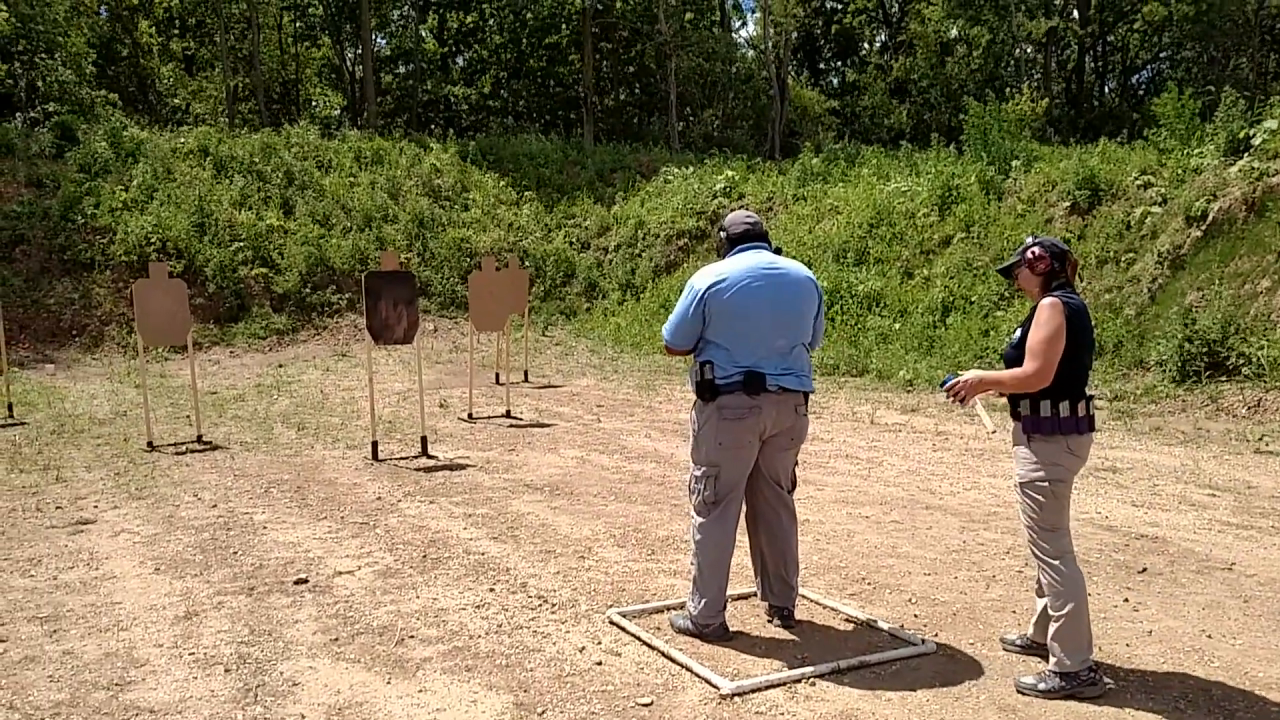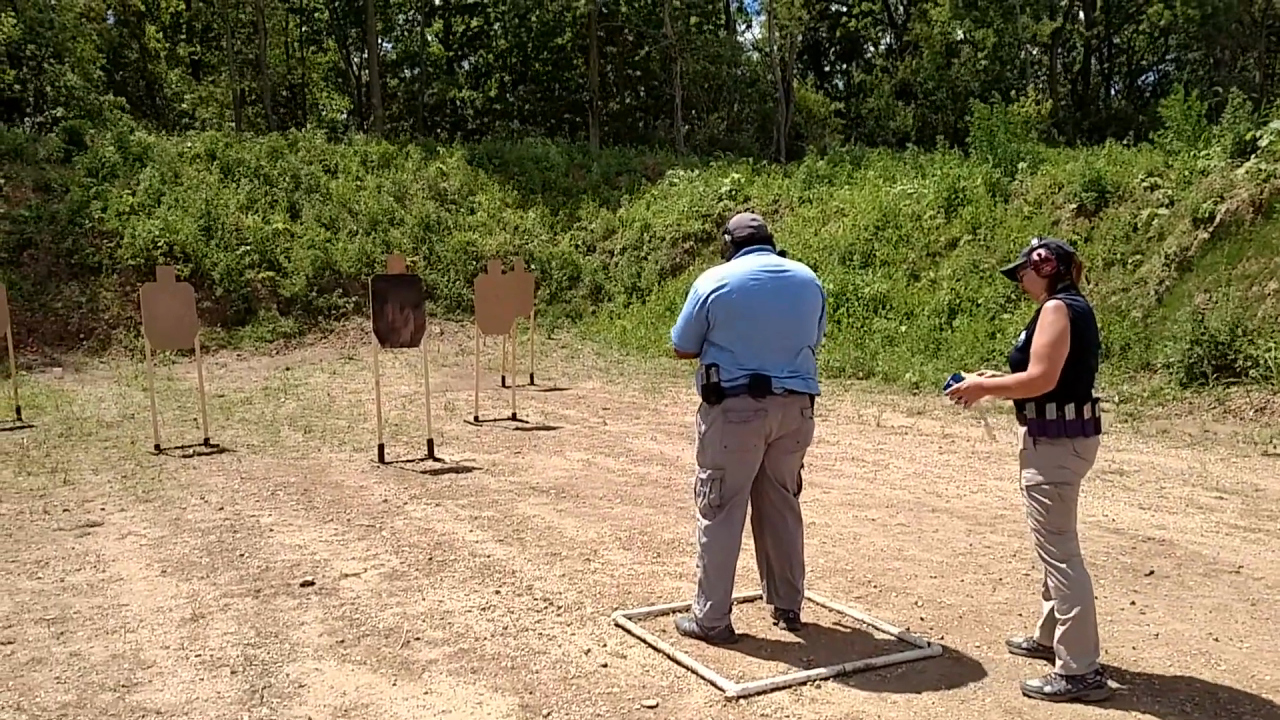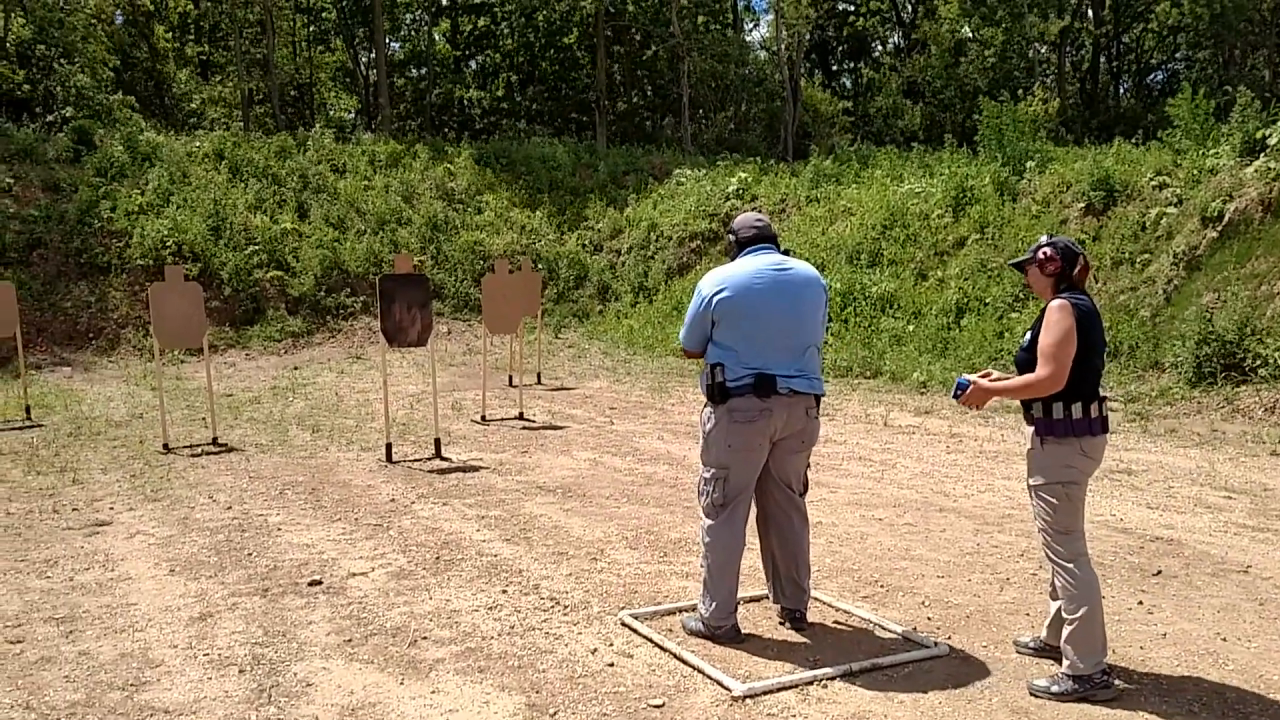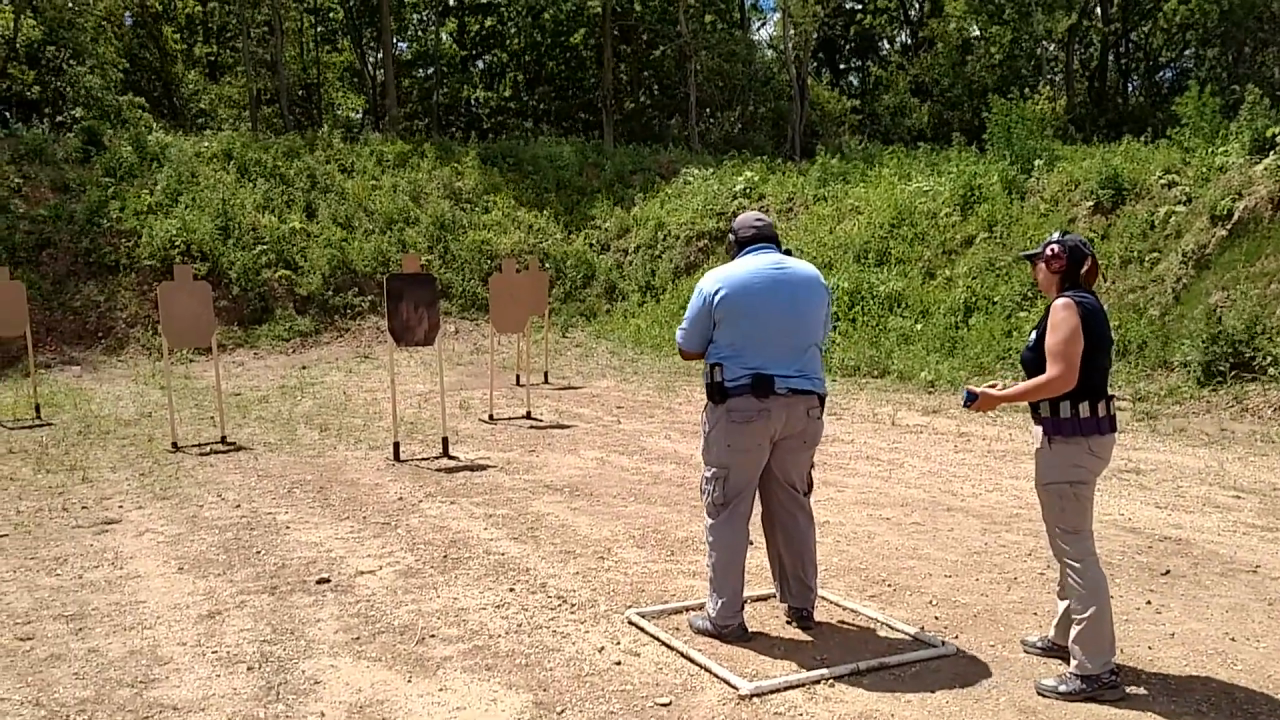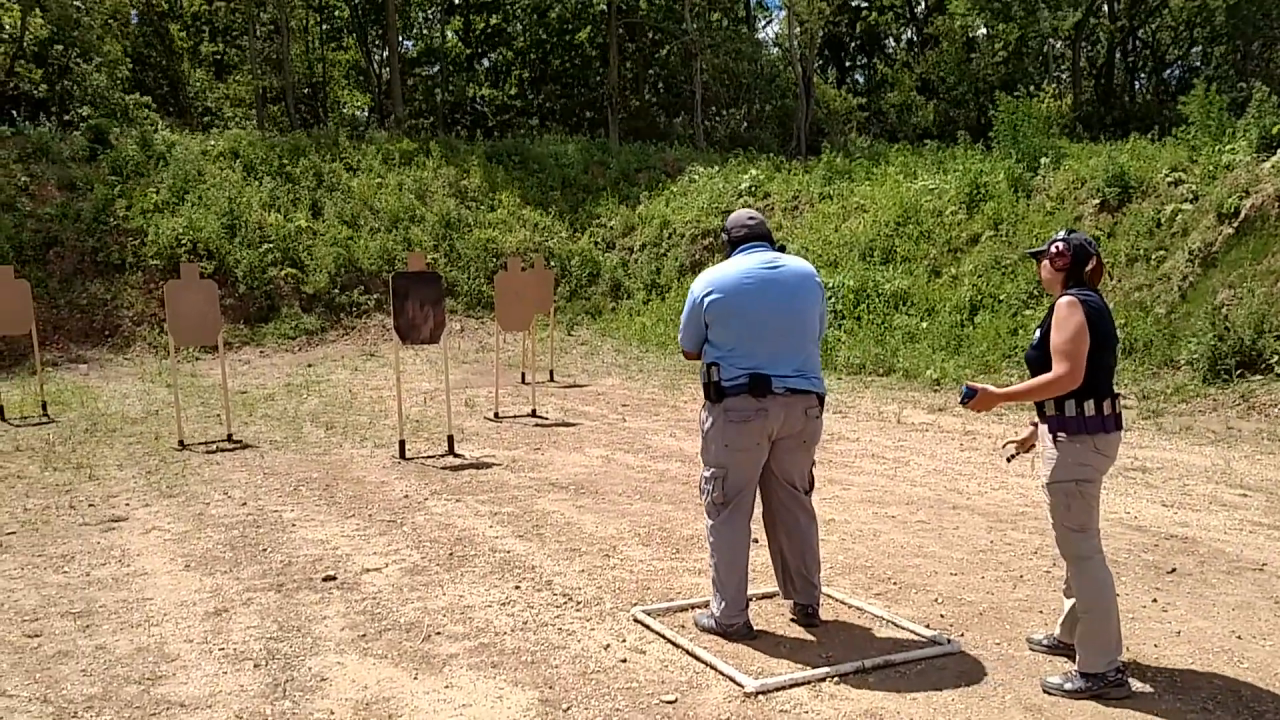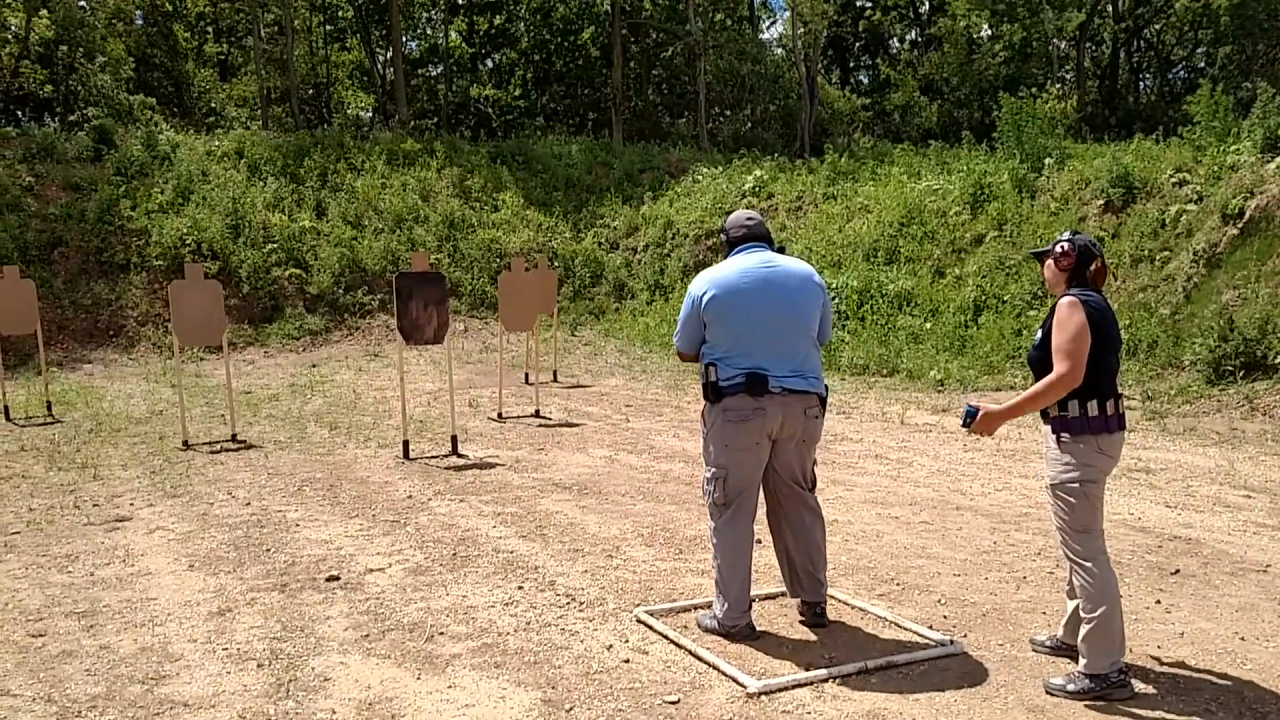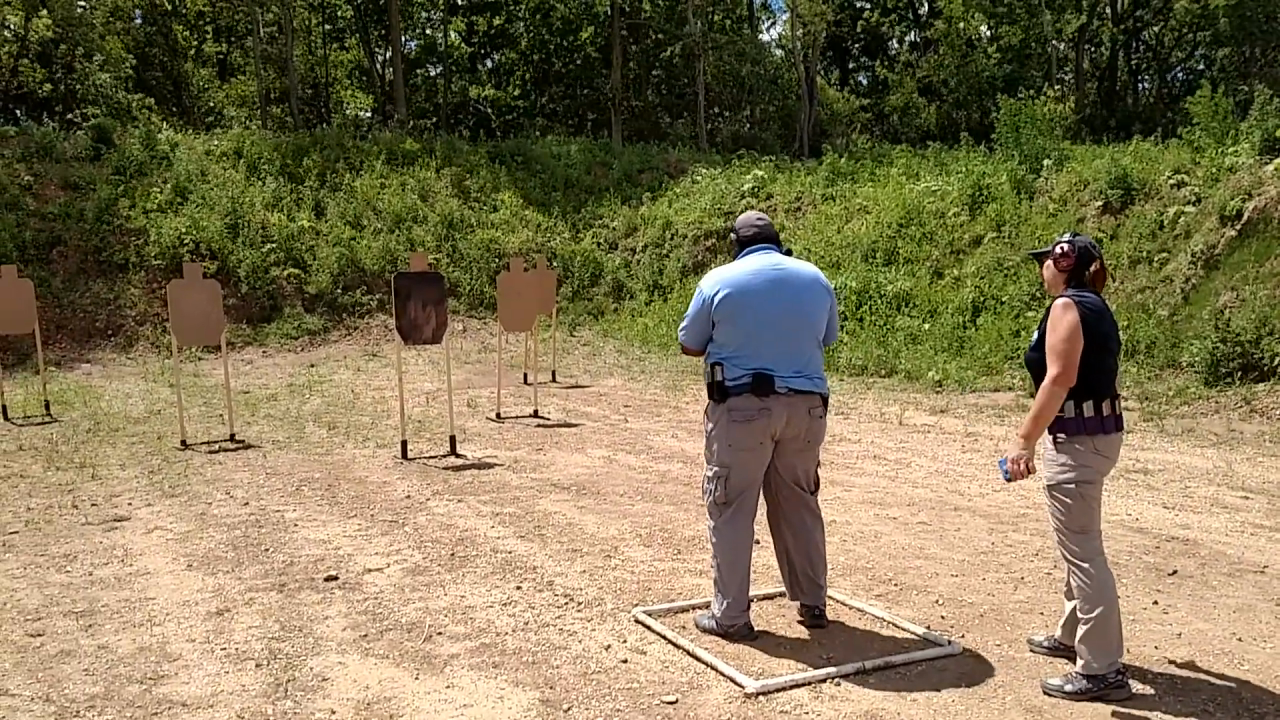
dt=0.2s
person 1, frame 1
left shoulder: (1052, 305)
right shoulder: (1065, 305)
left elbow: (1036, 375)
left wrist: (983, 378)
right wrist: (990, 381)
left hip: (1049, 438)
right hip: (1056, 434)
left knee: (1051, 547)
right knee: (1048, 541)
left ankle: (1074, 667)
right ankle: (1044, 633)
person 1, frame 2
left shoulder: (1057, 309)
right shoulder: (1072, 308)
left elbow: (1040, 379)
left wrist: (984, 386)
right wrist: (994, 381)
left hip: (1055, 440)
right hip: (1063, 436)
left knee: (1059, 550)
right knee: (1054, 544)
left ankle: (1080, 670)
right ankle: (1050, 636)
person 1, frame 3
left shoulder: (1062, 307)
right shoulder: (1076, 306)
left elbow: (1050, 380)
left wrist: (990, 390)
right wrist: (1003, 380)
left hip: (1062, 439)
right hip: (1072, 435)
left knee: (1066, 550)
right knee: (1061, 545)
left ankle: (1087, 670)
right ankle: (1058, 636)
person 1, frame 4
left shoulder: (1066, 306)
right shoulder: (1083, 304)
left elbow: (1061, 379)
left wrist: (999, 398)
right wrist: (1010, 390)
left hip: (1071, 439)
right hip: (1081, 433)
left knee: (1075, 550)
right knee: (1068, 545)
left ankle: (1096, 670)
right ankle: (1066, 636)
person 1, frame 5
left shoulder: (1070, 304)
right shoulder: (1089, 303)
left elbow: (1066, 377)
left wrist: (999, 396)
right wrist: (1038, 429)
left hip: (1077, 438)
right hip: (1089, 431)
left knee: (1081, 548)
right knee: (1076, 543)
left ankle: (1101, 668)
right ankle: (1073, 633)
person 1, frame 6
left shoulder: (1071, 304)
right shoulder: (1093, 304)
left elbow: (1066, 378)
left wrist: (1001, 414)
left hip: (1080, 438)
right hip: (1094, 431)
left knee: (1085, 549)
right knee: (1080, 544)
left ankle: (1104, 670)
right ankle: (1076, 634)
person 1, frame 7
left shoulder: (1066, 305)
right shoulder: (1093, 306)
left elbow: (1060, 379)
left wrist: (1025, 441)
left hip: (1077, 438)
right hip: (1096, 431)
left knee: (1082, 550)
right knee: (1078, 545)
left ankle: (1100, 670)
right ankle: (1072, 635)
person 2, frame 1
left shoulder: (711, 278)
right shoulder: (805, 278)
left elbow: (674, 344)
right elbow: (811, 341)
left hip: (729, 405)
right hip: (789, 404)
left knee: (714, 509)
right knee: (776, 504)
left ankle: (706, 615)
right ankle: (782, 603)
person 2, frame 2
left shoulder: (715, 281)
right shoulder: (808, 280)
left elbow: (683, 348)
left hip: (735, 408)
right hip: (794, 407)
left knee: (720, 512)
right knee: (782, 507)
left ankle: (711, 618)
right ankle: (788, 606)
person 2, frame 3
left shoulder: (719, 281)
right shoulder: (812, 278)
left elbow: (691, 348)
left hip: (740, 408)
right hip: (800, 406)
left knee: (723, 512)
right knee: (787, 506)
left ankle: (718, 618)
right ankle: (794, 605)
person 2, frame 4
left shoulder: (719, 281)
right shoulder: (812, 277)
left elbow: (689, 349)
left hip: (741, 408)
right hip: (803, 406)
left knee: (727, 511)
right knee: (792, 506)
left ankle: (724, 616)
right ankle: (801, 604)
person 2, frame 5
left shoulder: (712, 282)
right shoulder: (807, 273)
left elbow: (690, 350)
left hip: (739, 407)
right hip: (802, 404)
left knee: (728, 511)
right knee: (794, 504)
left ankle: (729, 615)
right ankle: (806, 602)
person 2, frame 6
left shoulder: (709, 282)
right shoulder: (807, 275)
left elbow: (686, 351)
right elbow: (822, 337)
left hip: (739, 407)
right hip: (802, 404)
left knee: (732, 512)
right knee: (798, 503)
left ankle: (733, 616)
right ankle: (813, 601)
person 2, frame 7
left shoulder: (718, 281)
right shoulder: (815, 278)
left elbow: (690, 345)
right elbow: (827, 339)
left hip: (743, 407)
right hip: (805, 405)
left knee: (731, 512)
right knee: (799, 505)
left ankle: (730, 616)
right ankle: (813, 603)
